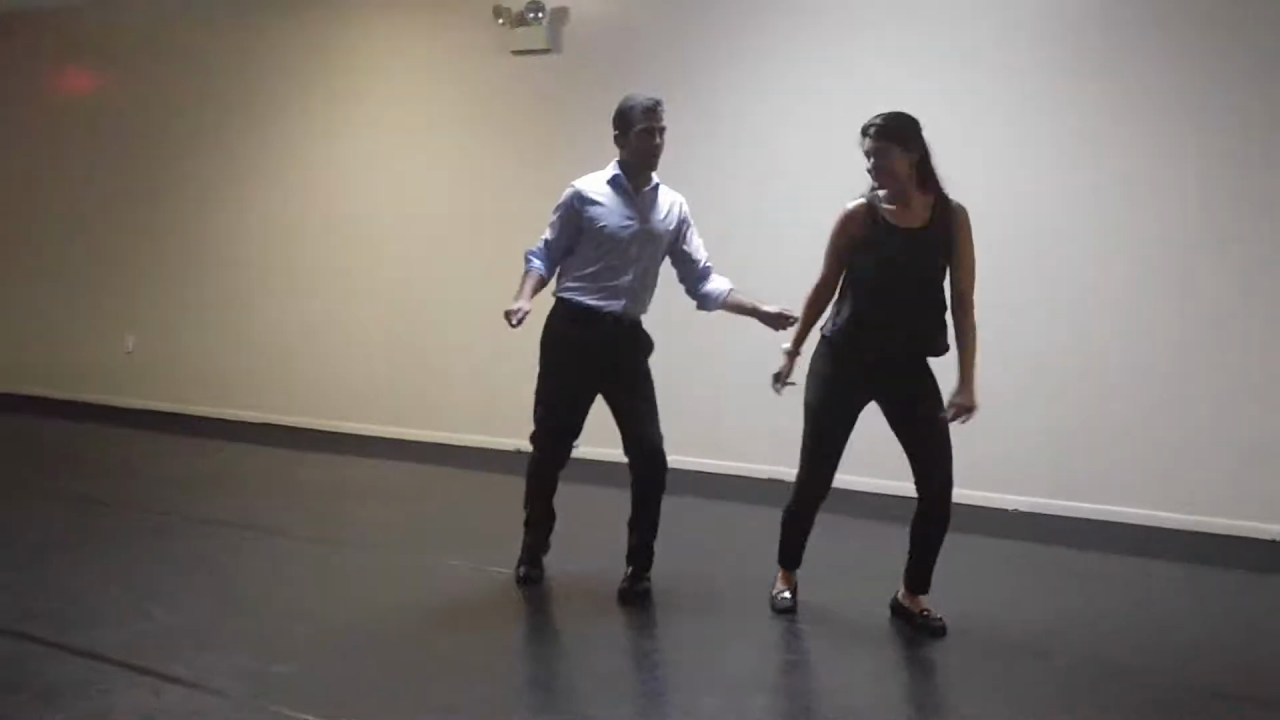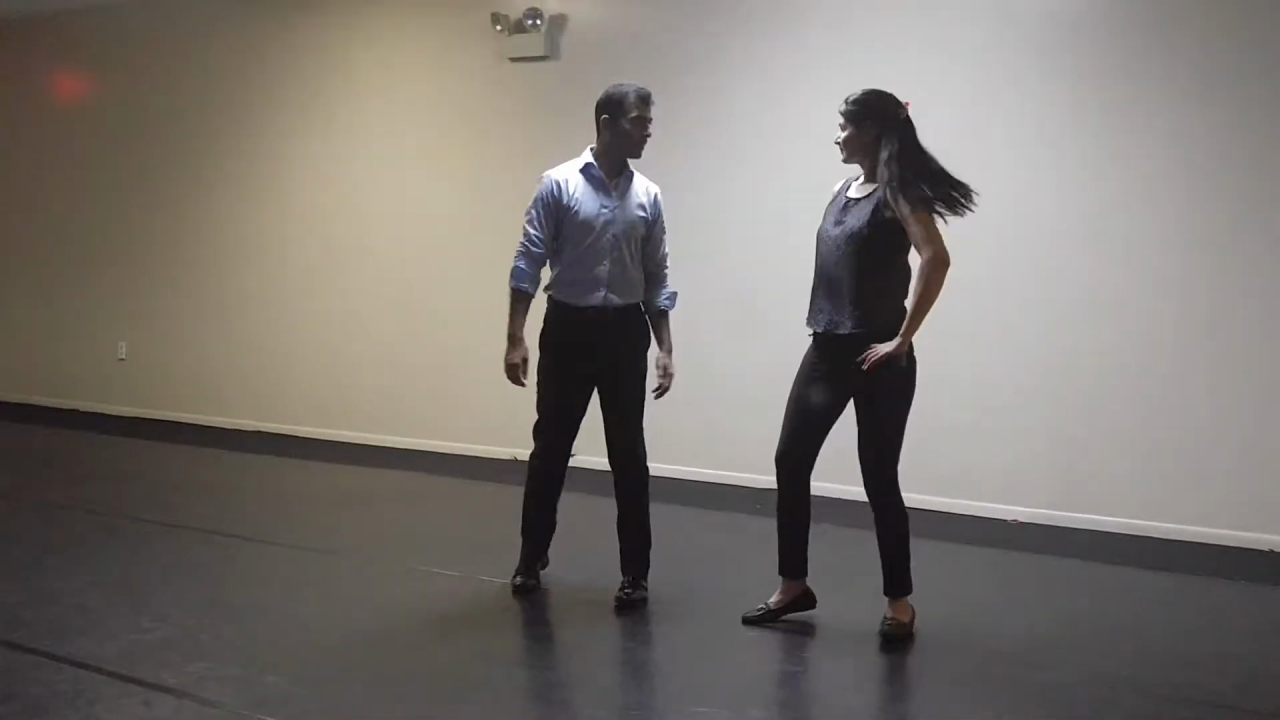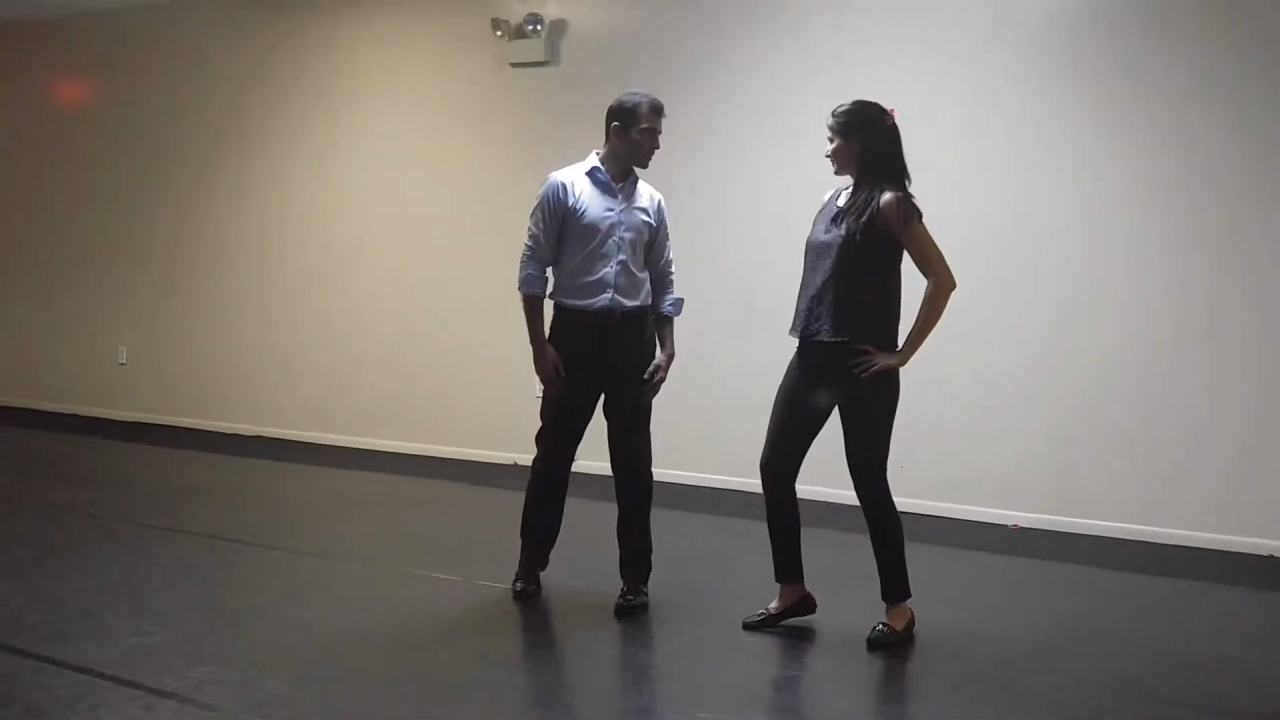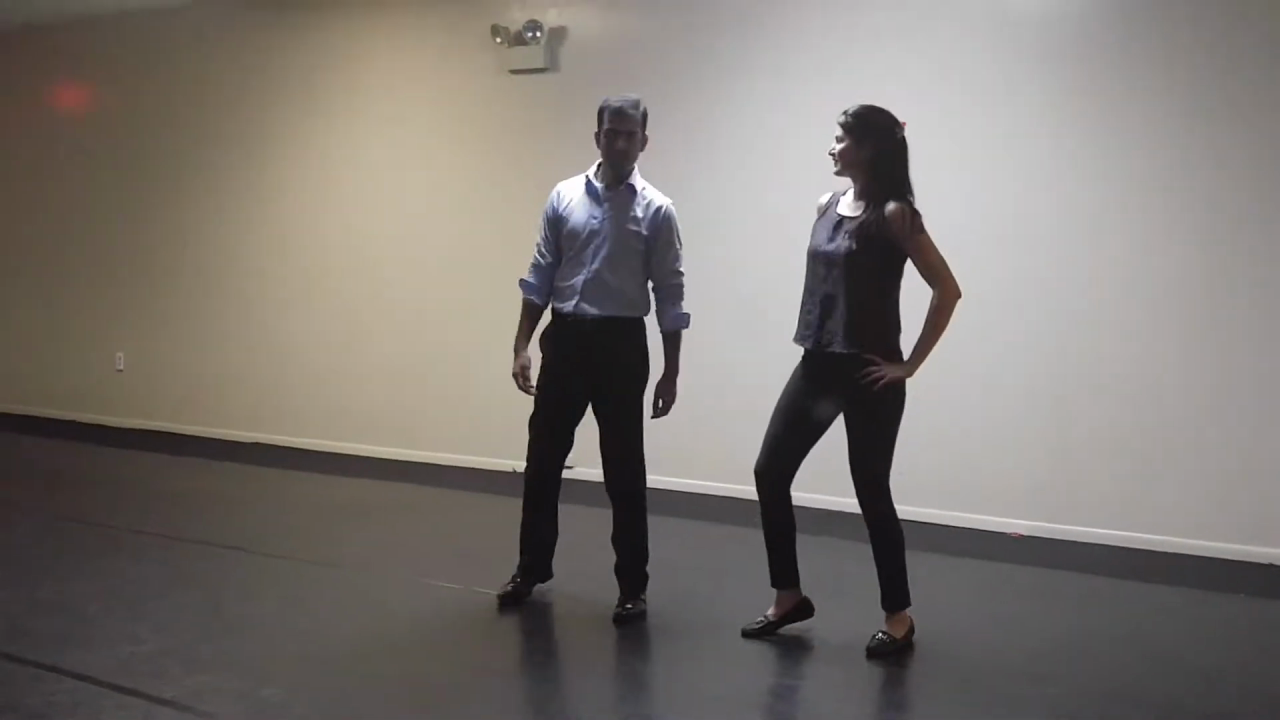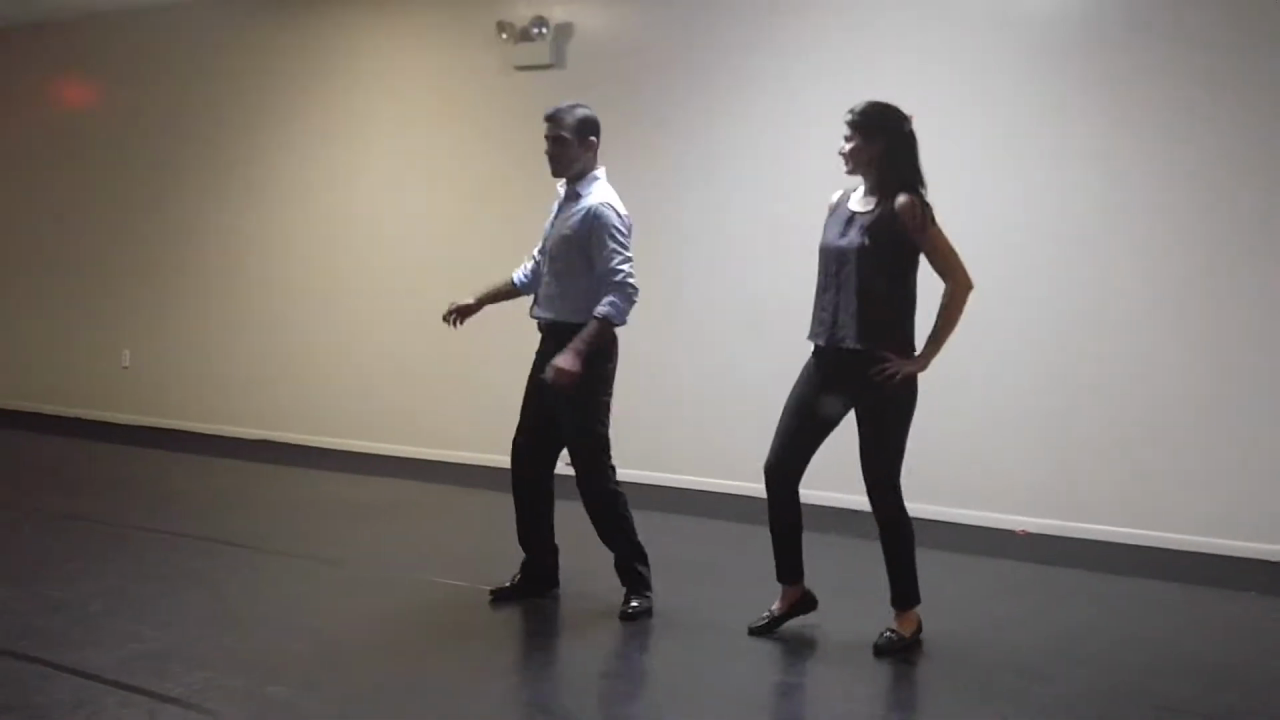
dt=0.4s
person 1, frame 1
left shoulder: (951, 216)
right shoulder: (858, 215)
left elbow: (963, 304)
right elbow: (826, 287)
left wrist: (966, 381)
right wrist: (792, 352)
left hip: (909, 369)
right hip: (842, 360)
left knee: (938, 486)
right knee: (815, 480)
left ankle: (911, 594)
right ankle: (785, 574)
person 1, frame 2
left shoulder: (898, 192)
right shoulder: (841, 192)
left elbow: (935, 260)
left wrist: (902, 339)
left hip: (878, 356)
right hip: (827, 348)
left knee: (879, 479)
right knee: (790, 461)
left ankle: (900, 602)
right ankle: (794, 586)
person 1, frame 3
left shoulder: (888, 204)
right shoulder: (832, 201)
left elbow: (942, 280)
left wrist: (903, 353)
right wrist: (811, 342)
left hip: (862, 365)
right hip: (811, 358)
left knee: (869, 485)
right knee: (774, 469)
left ankle: (898, 607)
right ankle: (792, 591)
person 1, frame 4
left shoulder: (894, 214)
right shoulder: (826, 206)
left elbow: (947, 290)
left wrist: (911, 364)
right wrist: (817, 339)
left hip: (869, 373)
right hip: (817, 366)
left knee: (872, 493)
right knee: (769, 473)
left ankle: (898, 616)
right ankle: (788, 597)
person 1, frame 5
left shoulder: (906, 207)
right shoulder: (839, 203)
left elbow: (959, 282)
left wrist: (925, 355)
left hip: (880, 368)
right hip: (828, 362)
left knee: (882, 491)
right knee: (779, 470)
left ankle: (906, 614)
right ankle: (792, 591)
person 2, frame 1
left shoulder: (672, 208)
right shoulder: (585, 194)
left elbow: (701, 279)
right elbow: (546, 254)
left wrist: (759, 310)
right wrist: (525, 298)
left hip: (626, 340)
right hip: (572, 332)
left knee: (649, 457)
right knee: (550, 447)
left ankle: (638, 565)
right ankle: (533, 548)
person 2, frame 2
left shoulder: (648, 196)
right shoulder: (558, 185)
left elbow: (658, 280)
right elbow: (529, 264)
left wrist: (665, 349)
right wrist: (516, 339)
left hip: (626, 333)
right hip: (568, 329)
left knee: (629, 456)
right knee: (550, 449)
left ankle: (635, 572)
right ankle: (531, 558)
person 2, frame 3
left shoulder: (652, 202)
right shoulder: (562, 187)
left elbow: (662, 281)
right elbow: (533, 269)
left wrist: (665, 348)
right wrist: (539, 343)
left hip: (633, 337)
right hip: (575, 332)
left knee: (633, 461)
right knee: (554, 452)
left ankle: (635, 578)
right ankle: (531, 564)
person 2, frame 4
left shoulder: (656, 209)
right shoulder: (564, 196)
left elbow: (670, 296)
right elbow: (541, 277)
left wrist: (670, 371)
right wrist: (522, 344)
left hip: (620, 344)
right hip: (564, 339)
left knee: (623, 469)
right knee: (543, 456)
left ankle: (632, 586)
right ankle: (532, 567)
person 2, frame 5
left shoulder: (603, 208)
right shoulder: (566, 202)
left elbow: (622, 292)
left wrist: (578, 352)
right wrist: (478, 300)
left hip: (583, 351)
right hip: (553, 346)
left knee: (591, 466)
right knee: (528, 458)
left ankle: (637, 580)
right ankle: (539, 569)
